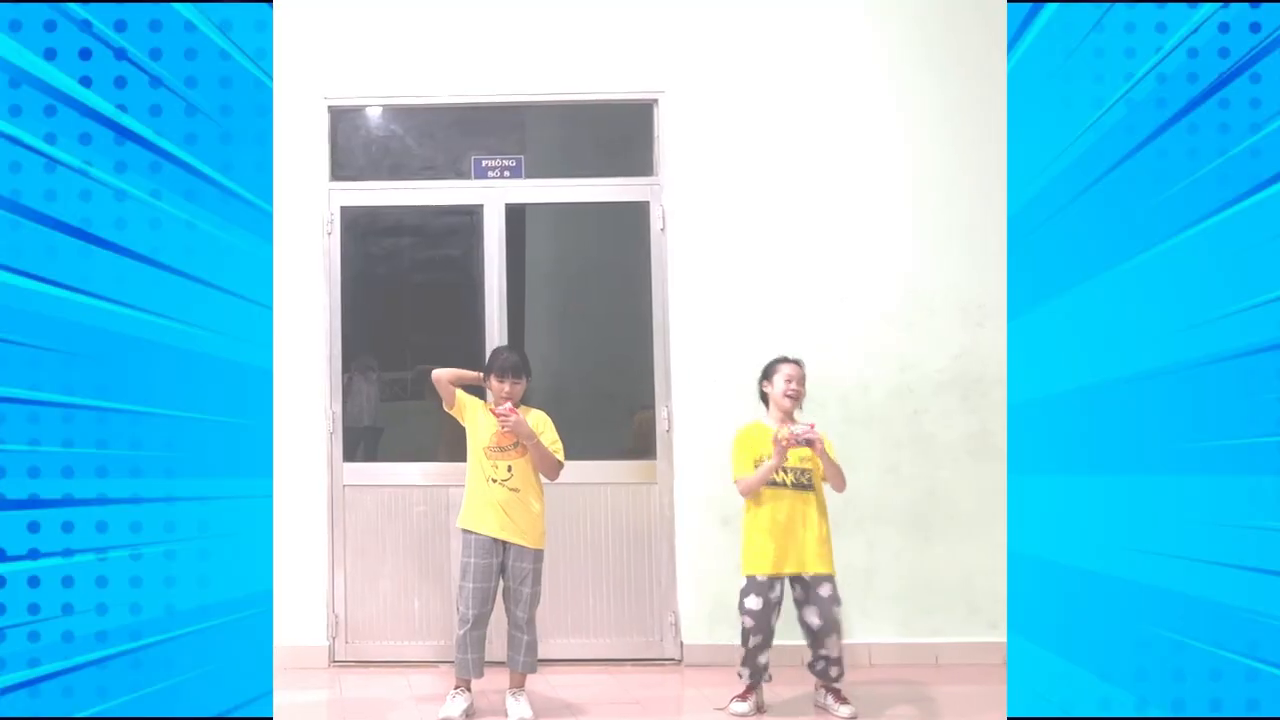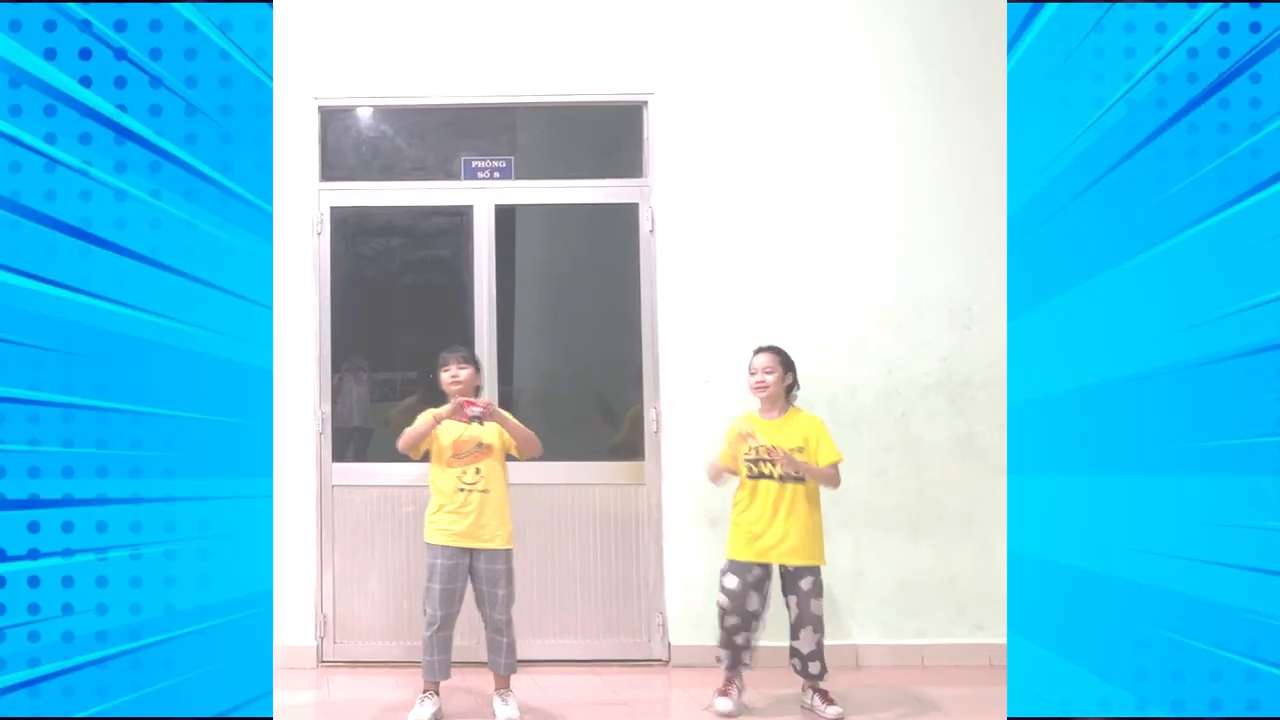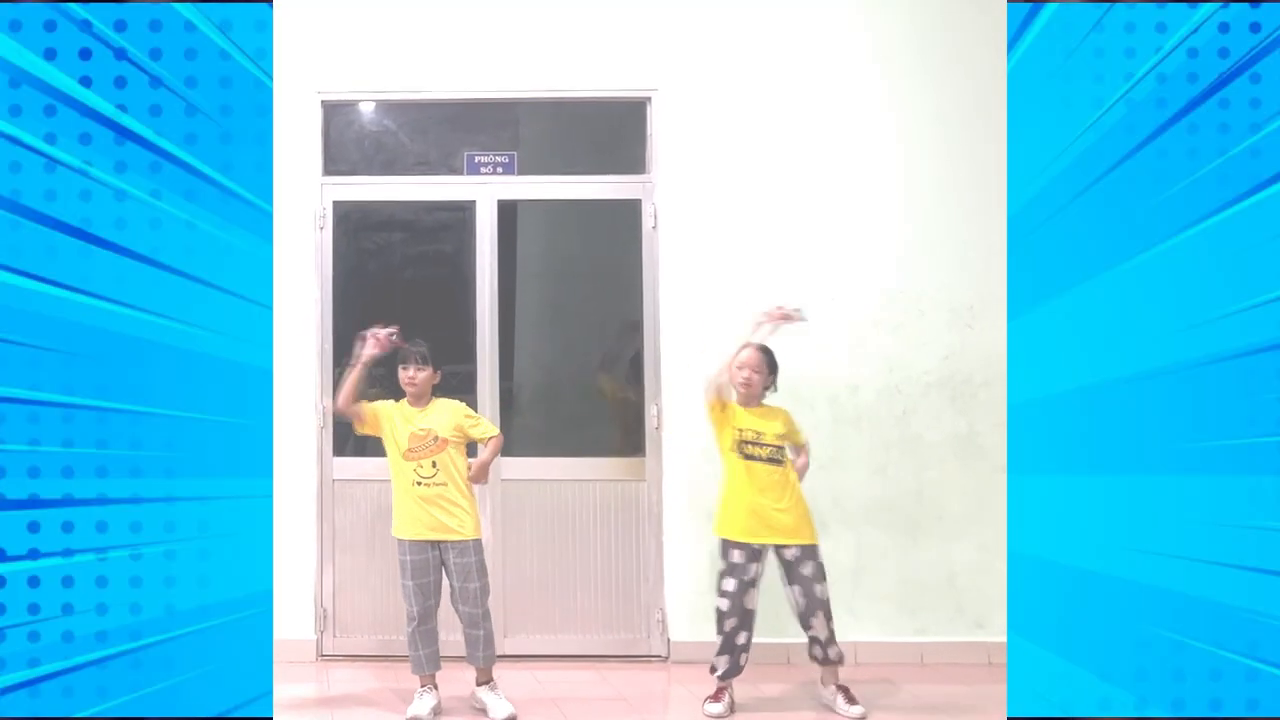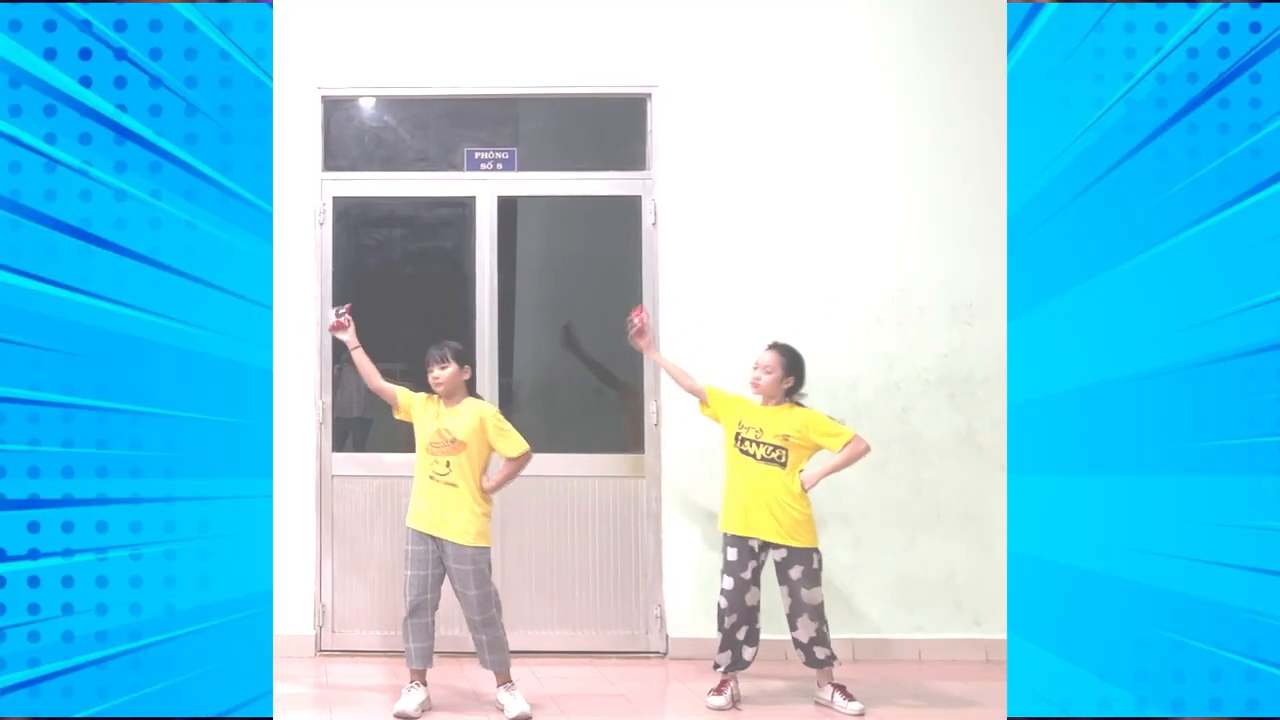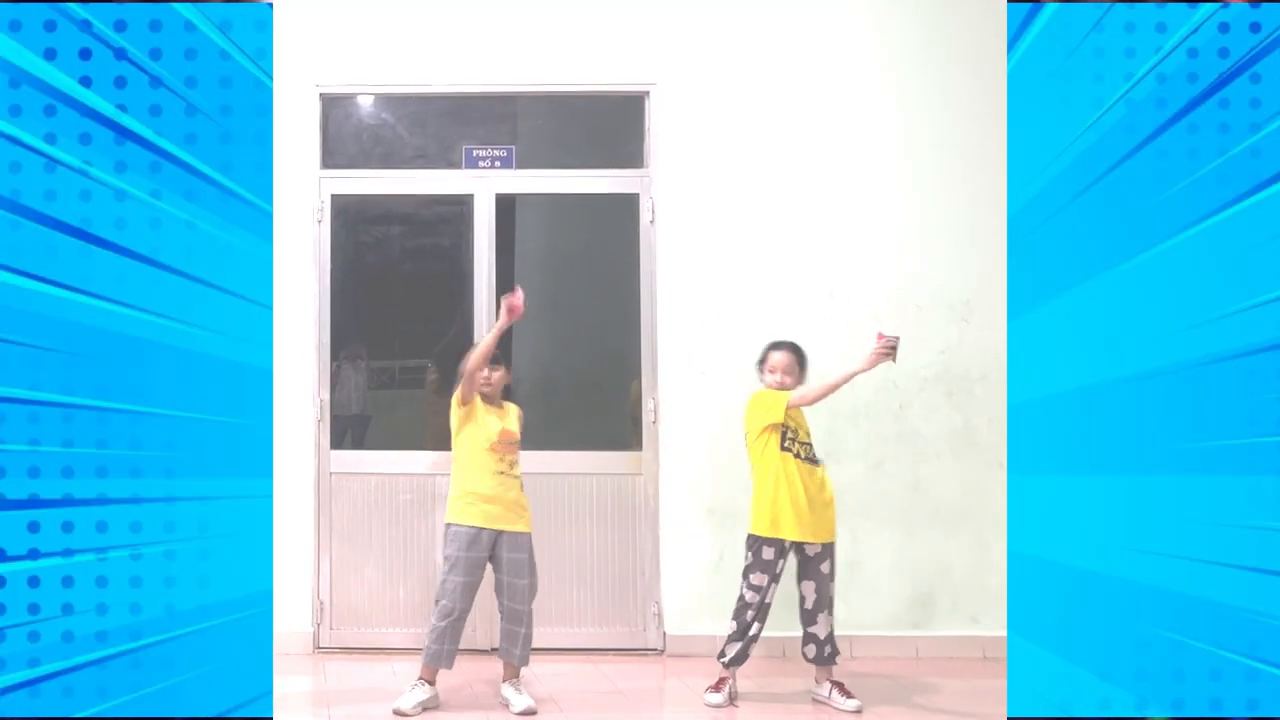
dt=1s
person 1, frame 1
left shoulder: (538, 419)
right shoulder: (473, 411)
left elbow: (553, 472)
right elbow: (438, 376)
left wrist: (527, 434)
right wrist: (481, 378)
left hip: (526, 531)
right hip: (481, 528)
left knee: (522, 614)
right knee: (472, 611)
right ankle: (462, 690)
person 1, frame 2
left shoulder: (496, 420)
right shoulder: (433, 418)
left elbow: (534, 450)
right elbow: (404, 445)
left wrist: (500, 418)
right wrist: (442, 415)
left hip: (492, 534)
right hip: (446, 534)
left knee: (499, 615)
right knee: (438, 617)
person 1, frame 3
left shoulder: (454, 410)
right shoulder: (385, 414)
left elbow: (493, 435)
right elbow: (342, 404)
left wrist: (482, 462)
right wrist: (365, 356)
left hip: (459, 526)
right hip: (413, 529)
left knee: (474, 606)
right knee: (420, 611)
left ankle: (485, 685)
person 1, frame 4
left shoulder: (481, 413)
right shoulder: (420, 405)
left elbow: (521, 453)
right elbow: (376, 383)
left wrist: (493, 484)
right wrist: (352, 342)
left hip: (465, 528)
right hip: (422, 525)
left knee: (481, 610)
right knee: (417, 605)
left ankle: (505, 686)
right ankle: (417, 686)
person 1, frame 5
left shoulder: (513, 412)
right shoulder: (464, 405)
right elbow: (468, 369)
right wrist: (501, 324)
left hip: (513, 523)
right hip: (468, 520)
left knee: (518, 604)
right knee: (452, 604)
left ankle: (511, 682)
right ankle: (426, 684)
person 2, frame 1
left shoulder: (812, 436)
right shoulder: (749, 435)
left elbow: (839, 485)
right elbow: (744, 488)
left wrist: (821, 453)
right wrist: (776, 457)
left hip: (811, 550)
right hip: (764, 550)
left knee: (826, 620)
right knee: (755, 621)
left ankle: (826, 687)
right ankle: (753, 688)
person 2, frame 2
left shoulder: (809, 425)
right shoulder: (742, 426)
left elbow: (833, 479)
right elbow: (716, 476)
left wrist: (798, 464)
right wrist: (731, 452)
left hip: (799, 539)
right hip: (750, 539)
left knee: (807, 615)
right knee: (734, 607)
left ankle: (811, 688)
right ankle: (732, 679)
person 2, frame 3
left shoulder: (782, 416)
right shoulder: (722, 411)
left elbow: (801, 449)
right elbow: (716, 384)
left wrist: (800, 466)
right wrist: (757, 334)
left hip: (792, 524)
right hip: (742, 527)
left knee: (813, 601)
right knee: (733, 606)
left ankle: (831, 683)
right ankle: (723, 686)
person 2, frame 4
left shoulder: (805, 419)
right shoulder: (733, 407)
left elbow: (859, 445)
right elbow: (690, 385)
left wrist: (817, 473)
right wrist: (650, 349)
left hip: (791, 528)
right hip: (742, 526)
left knee: (806, 604)
right knee: (734, 602)
left ankle: (826, 685)
right ankle: (728, 680)
person 2, frame 5
left shoulder: (794, 413)
right shoulder: (760, 402)
right elbow: (809, 396)
left wrist: (814, 466)
right wrist: (862, 366)
left hip: (815, 522)
right hip: (772, 523)
left knee: (818, 601)
right knee: (753, 599)
left ankle: (824, 680)
right ankle: (727, 676)
